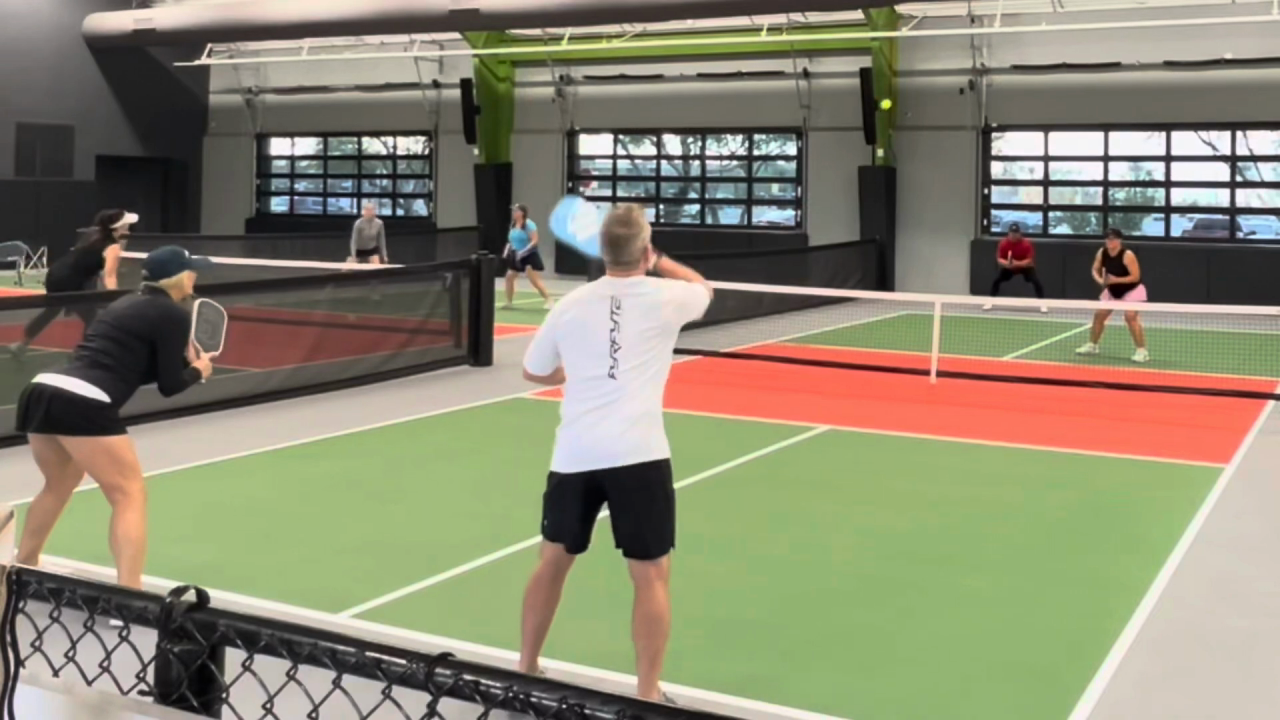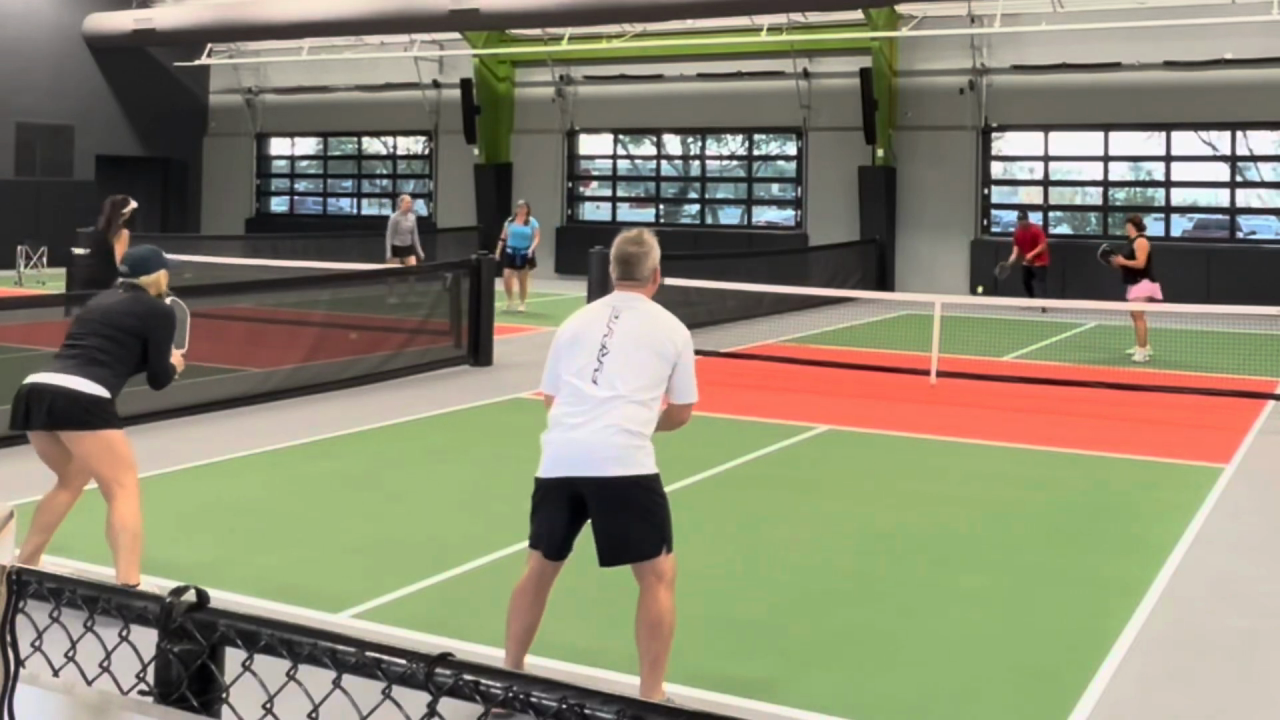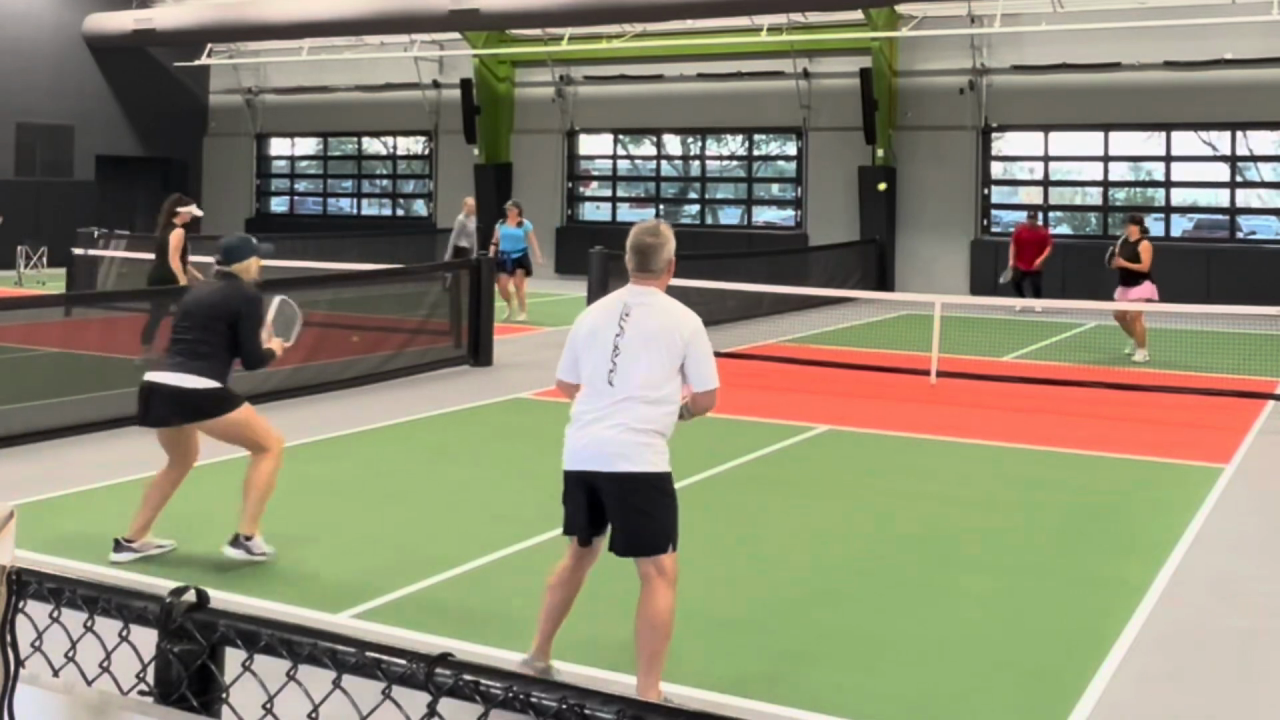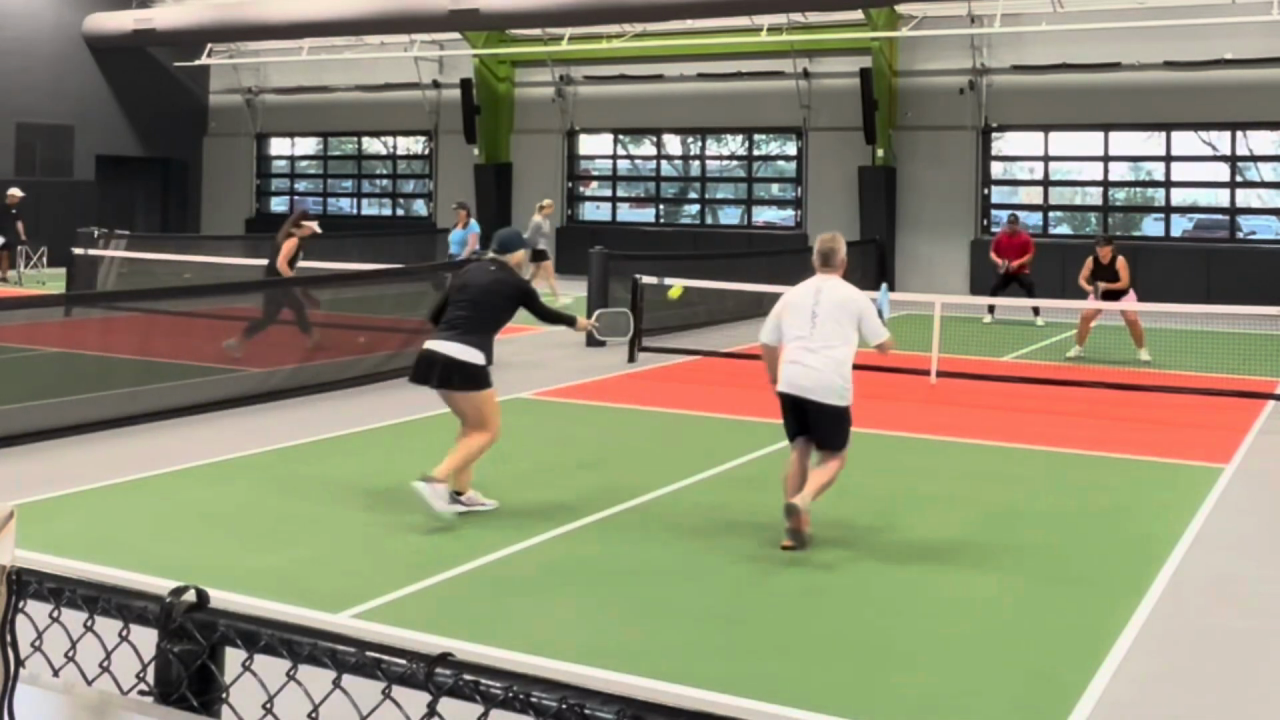
dt=1s
person 1, frame 1
left shoulder: (569, 306)
right shoulder: (666, 300)
left elbow: (535, 371)
right elbow: (703, 288)
right wrist: (659, 261)
left hip: (574, 453)
right hip: (638, 456)
left knee: (553, 562)
right knee: (651, 576)
left ankle: (526, 672)
right ankle: (648, 697)
person 1, frame 2
left shoulder: (575, 322)
right shoulder: (671, 329)
right elbow: (680, 413)
left hip: (559, 459)
right hip: (624, 464)
left knee: (540, 567)
right knee: (658, 576)
right ankle: (650, 699)
person 1, frame 3
left shoulder: (592, 314)
right shoulder: (683, 320)
left elbow: (566, 385)
right elbow: (705, 400)
right wrist: (676, 409)
left hip: (581, 454)
right hip: (637, 459)
left knee: (580, 554)
right knee: (659, 574)
left ankle: (536, 662)
right ankle: (647, 700)
person 1, frame 4
left shoulder: (791, 296)
right shoulder: (856, 297)
left elbow: (767, 344)
right elbow: (884, 346)
left wrist: (775, 379)
right wrist: (881, 325)
left hip: (791, 384)
right hip: (830, 388)
left knee: (800, 452)
right knee: (832, 460)
left ankle: (793, 529)
right ankle: (800, 504)
person 2, frame 1
left shoulder: (128, 303)
right shoulder: (173, 314)
right elbow: (168, 386)
left wrist: (183, 359)
right wrist: (198, 369)
left hip: (40, 391)
right hip: (83, 404)
left knee: (60, 483)
right knee: (129, 494)
person 2, frame 2
left shoulder: (101, 300)
right shoulder: (158, 311)
right elbow: (158, 379)
left wrist: (158, 359)
right wrist: (174, 365)
left hip: (34, 390)
right hip: (80, 399)
left knee: (72, 479)
right knee: (123, 489)
left ankle: (23, 569)
right ankle: (127, 590)
person 2, frame 3
left shoulder: (197, 291)
right shoulder: (247, 297)
right elbow: (250, 360)
left wrist: (258, 345)
right wrist: (271, 350)
left hip: (157, 385)
right hip: (198, 391)
left knee: (181, 461)
right knee: (270, 446)
left ankle: (131, 541)
right ankle: (246, 537)
person 2, frame 4
left shoulder: (469, 271)
right shoulder: (516, 285)
left elbow: (436, 315)
right elbow: (545, 314)
right wrist: (576, 322)
left hip: (434, 352)
right hip: (465, 359)
left knee: (472, 426)
right knee: (487, 432)
left ankle: (460, 493)
right ankle: (435, 479)
